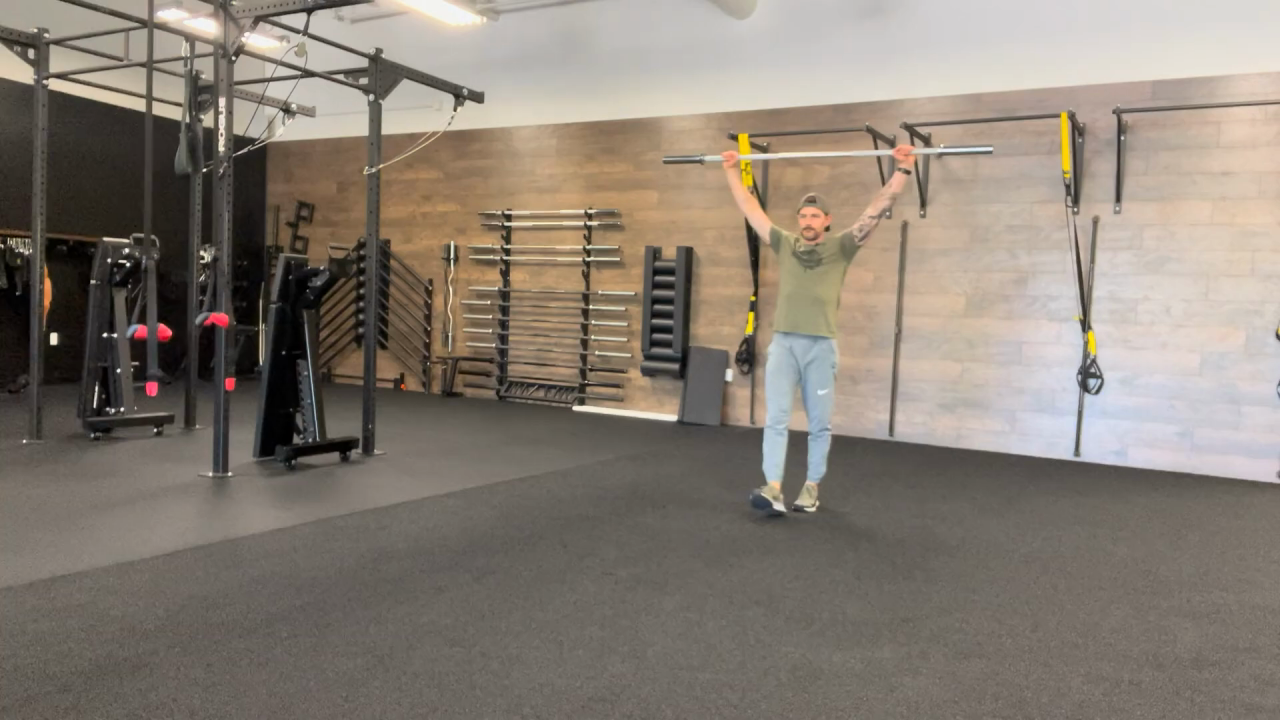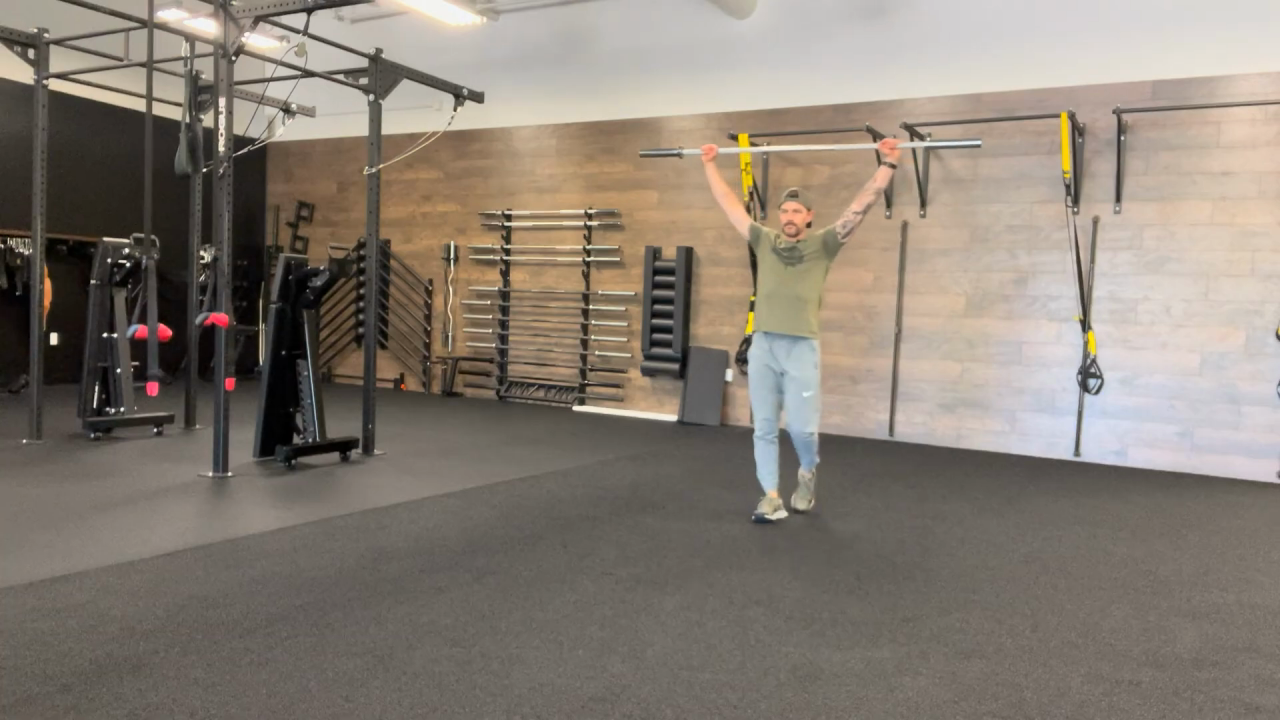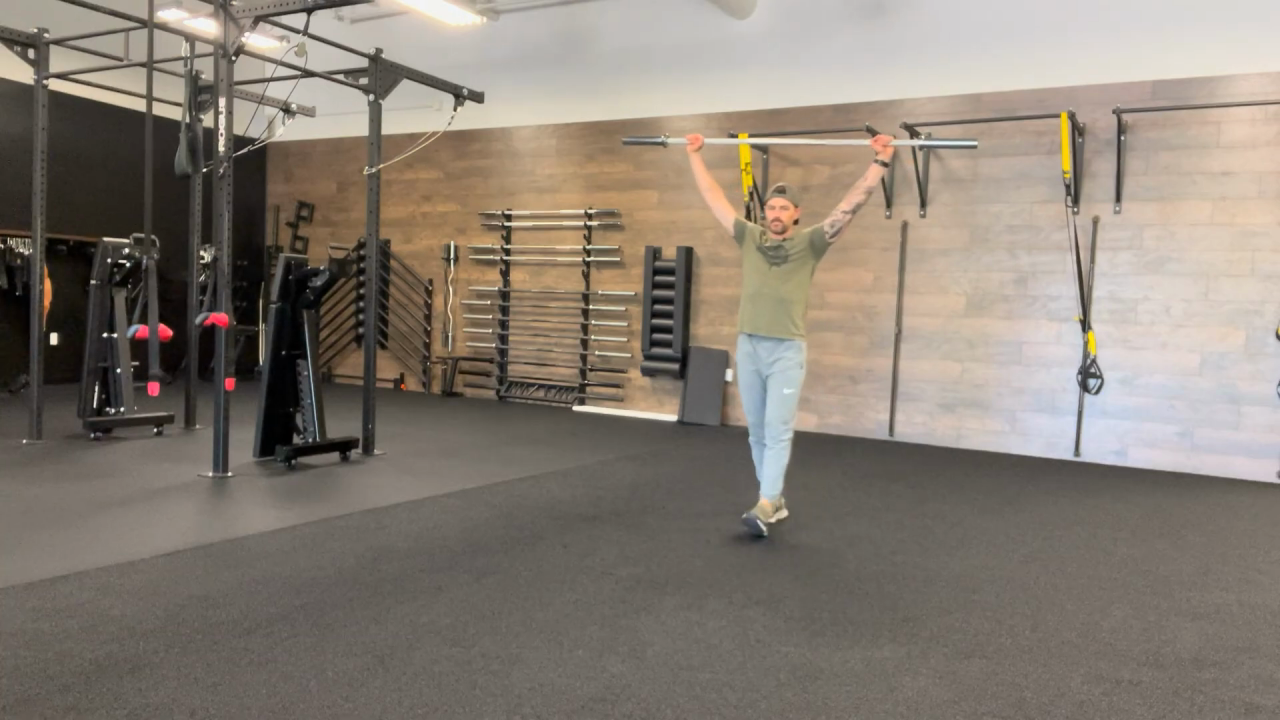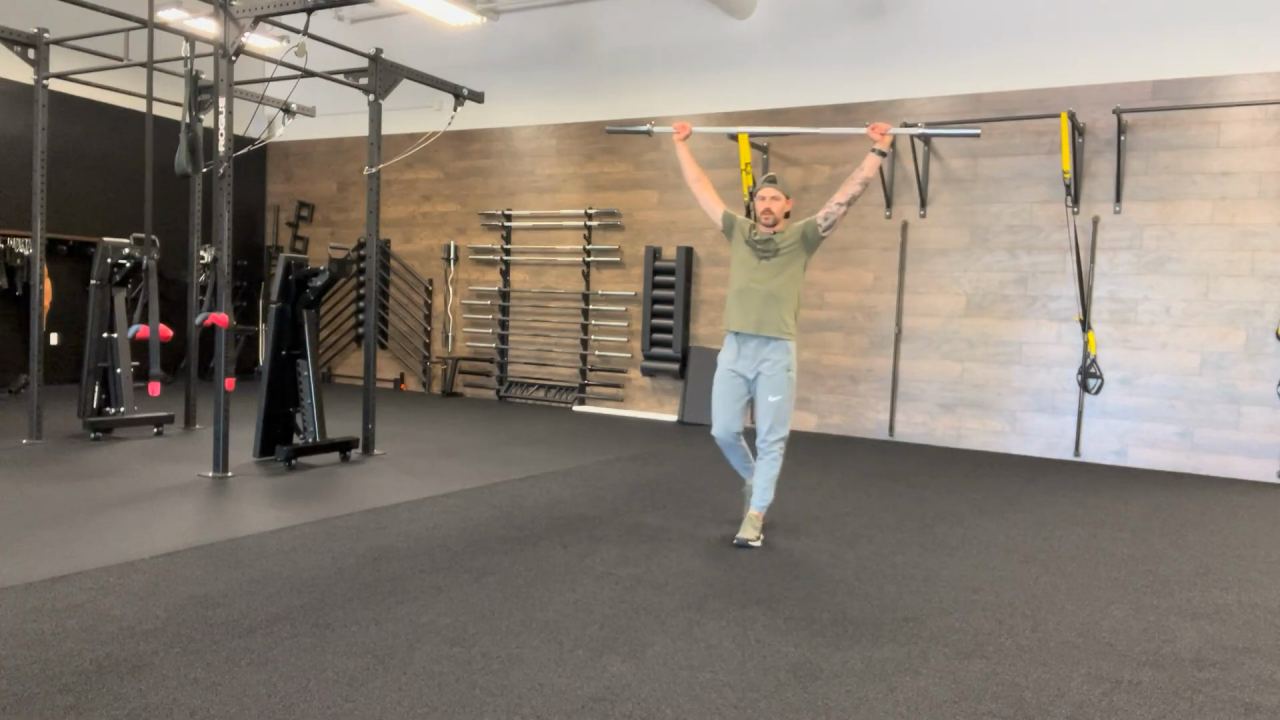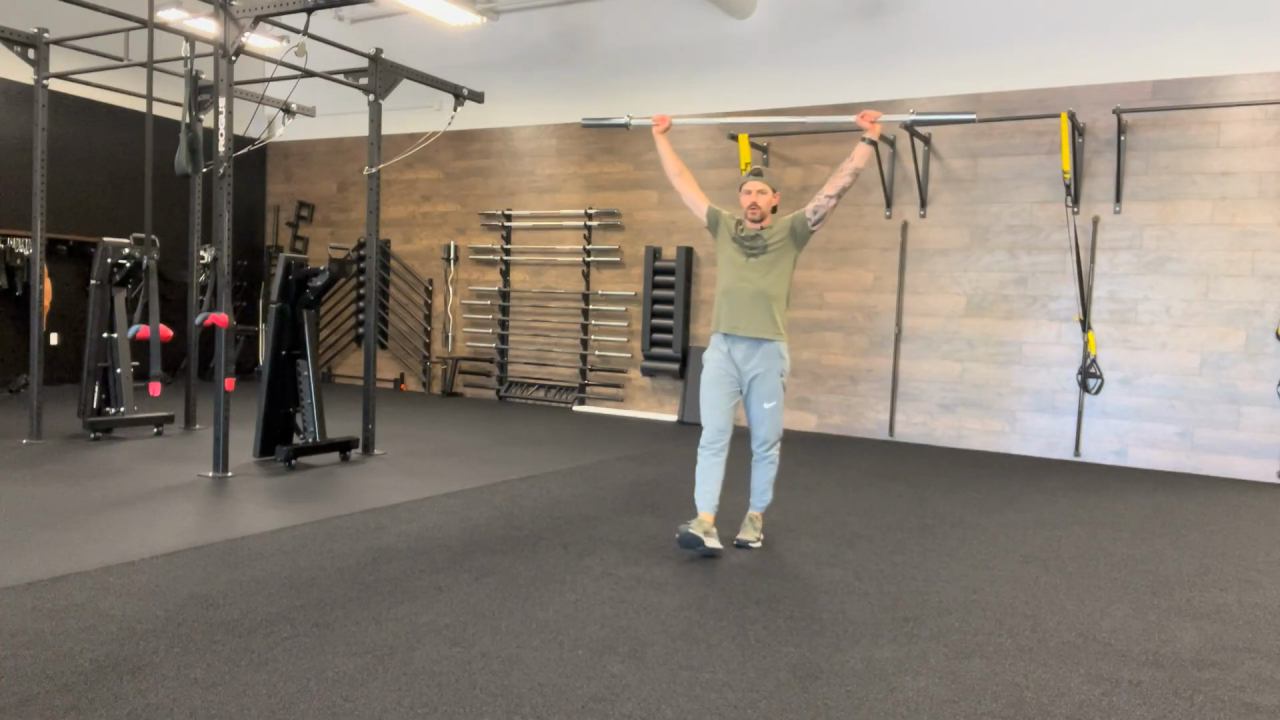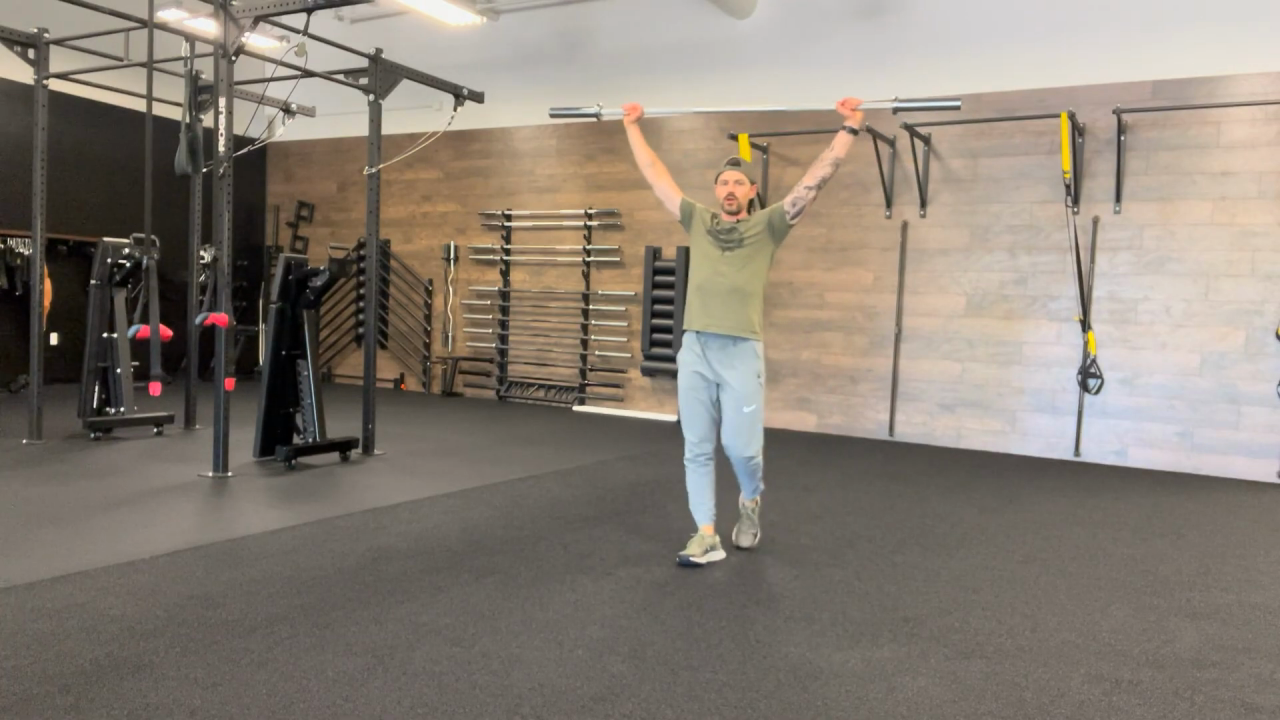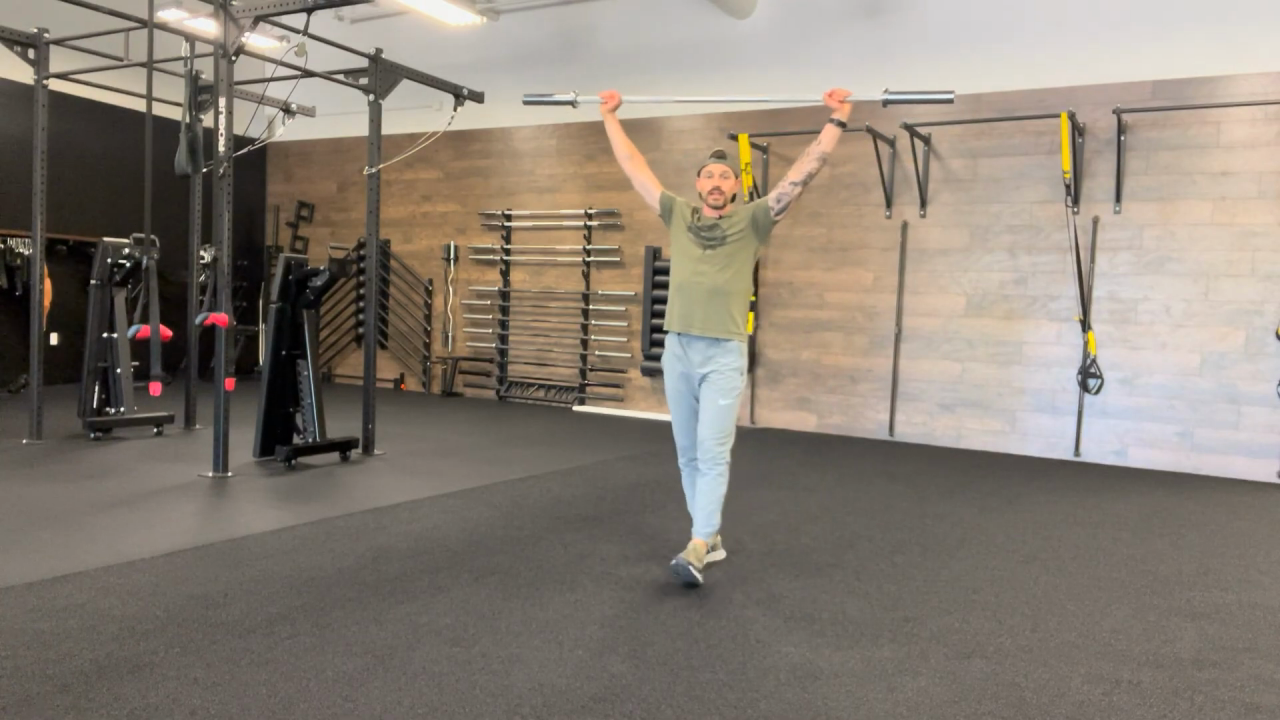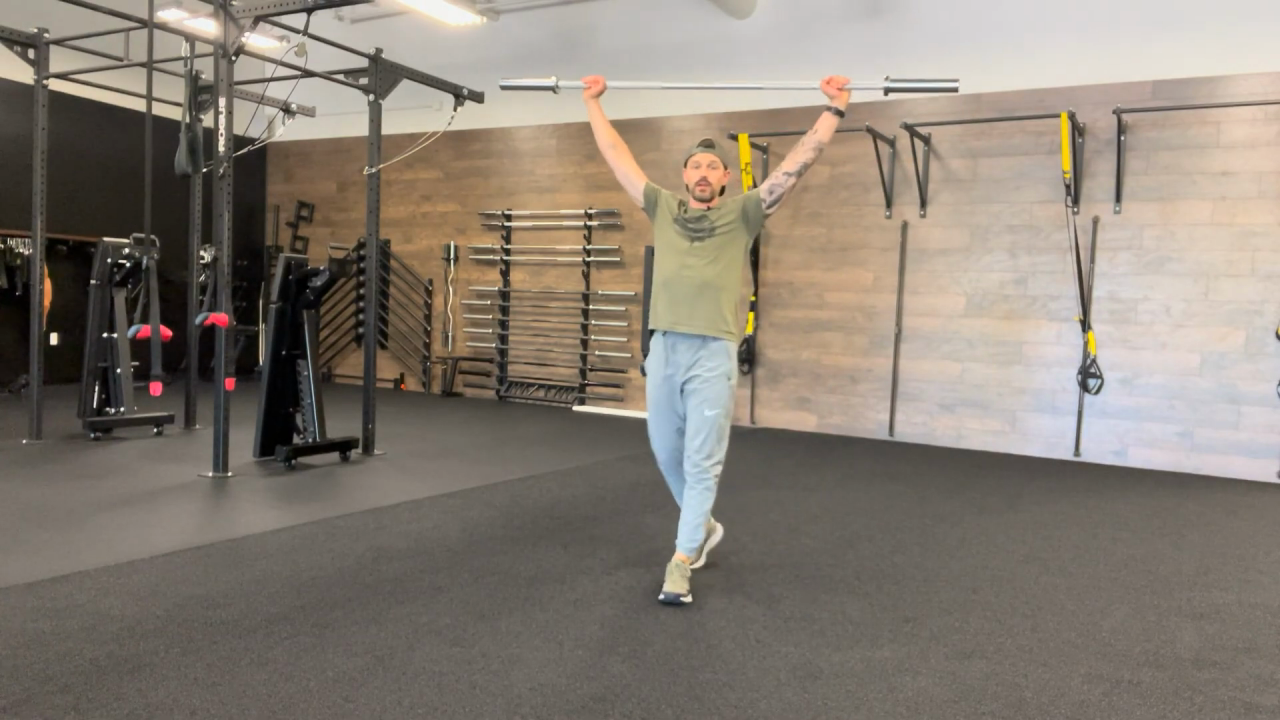
dt=0.4s
person 1, frame 1
left shoulder: (841, 247)
right shoulder: (784, 244)
left elbow: (878, 209)
right elbow: (751, 209)
left wrist: (903, 169)
right wrist: (732, 171)
left hip: (820, 346)
right hip: (783, 343)
left knee: (818, 424)
right knee: (776, 417)
left ankle: (811, 486)
right ankle: (772, 488)
person 1, frame 2
left shoulder: (823, 244)
right shoulder: (764, 241)
left elbow: (862, 204)
right elbow: (729, 203)
left wrist: (889, 163)
right wrist: (710, 165)
left hip: (801, 347)
right hip: (763, 345)
left knee: (801, 427)
right knee: (764, 427)
left ankle: (808, 473)
right ankle: (772, 496)
person 1, frame 3
left shoulder: (811, 242)
right shoulder: (749, 237)
left elbow: (851, 204)
right elbow: (713, 197)
left wrist: (881, 161)
right wrist: (694, 155)
left hip: (787, 348)
right hip: (748, 345)
left knee: (777, 428)
right knee: (757, 432)
left ankle: (764, 507)
right ankle: (774, 499)
person 1, frame 4
left shoulder: (802, 236)
right shoulder: (737, 230)
left elbow: (847, 194)
right elbow: (700, 187)
left wrist: (878, 150)
right wrist: (681, 143)
left hip: (775, 350)
right hip: (733, 345)
left knee: (770, 439)
right knee: (723, 431)
left ankle: (755, 515)
right ankle: (756, 480)
person 1, frame 5
left shoulder: (791, 231)
right shoulder: (723, 226)
left elbow: (836, 187)
right elbow: (682, 182)
left wrist: (868, 138)
right wrist: (661, 136)
left hip: (767, 350)
right hip: (721, 347)
left knee: (765, 443)
right knee: (713, 437)
left ankle: (755, 517)
right ankle: (705, 523)
person 1, frame 6
left shoulder: (768, 225)
right shoulder: (697, 220)
left elbow: (816, 178)
right elbow: (655, 174)
left wrist: (849, 127)
right wrist: (632, 127)
left hip: (741, 351)
right hip: (695, 347)
left knee: (743, 447)
right knee: (698, 449)
left ankle: (751, 502)
right ankle: (706, 534)
person 1, frame 7
left shoulder: (753, 220)
right shoulder: (677, 214)
left elbow: (802, 173)
right elbow: (634, 167)
left wrist: (837, 120)
right wrist: (610, 116)
left hip: (725, 351)
right hip: (678, 348)
left knee: (712, 450)
right knee: (688, 453)
left ankle: (696, 549)
right ankle: (709, 537)
person 1, frame 8
left shoulder: (743, 212)
right shoulder: (662, 207)
left elbow: (798, 163)
right elbow: (616, 155)
left wrist: (835, 107)
right wrist: (593, 102)
left hip: (712, 352)
right hip: (662, 349)
left knee: (701, 463)
right knee: (669, 456)
left ankle: (681, 560)
right ankle: (705, 524)
